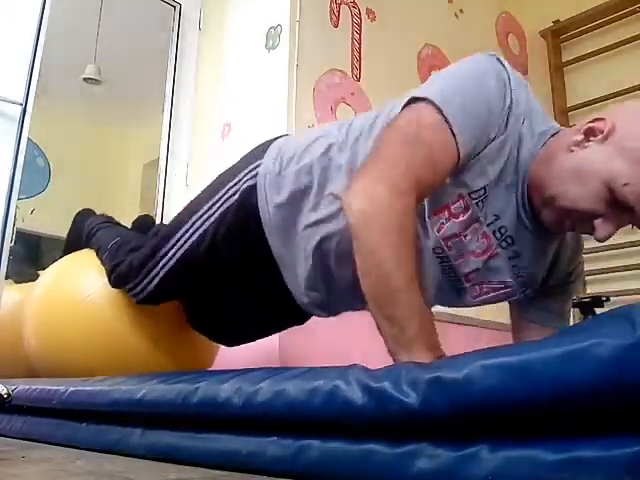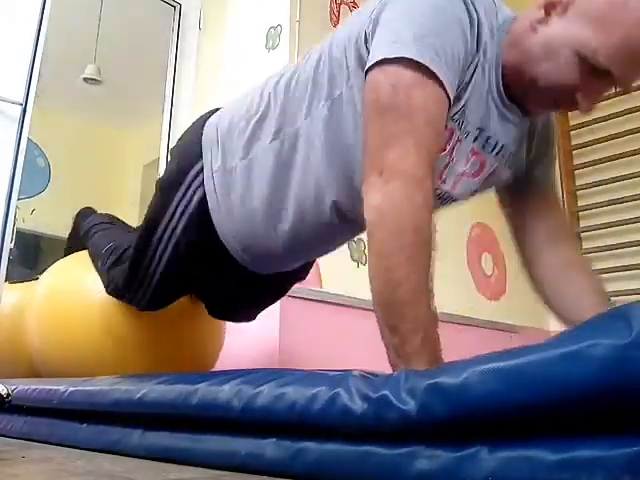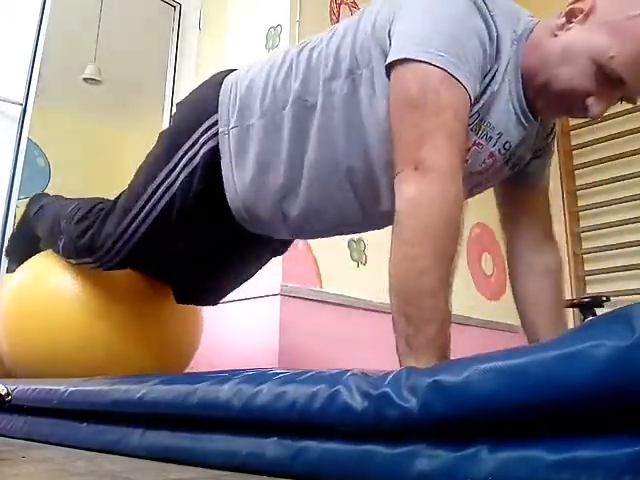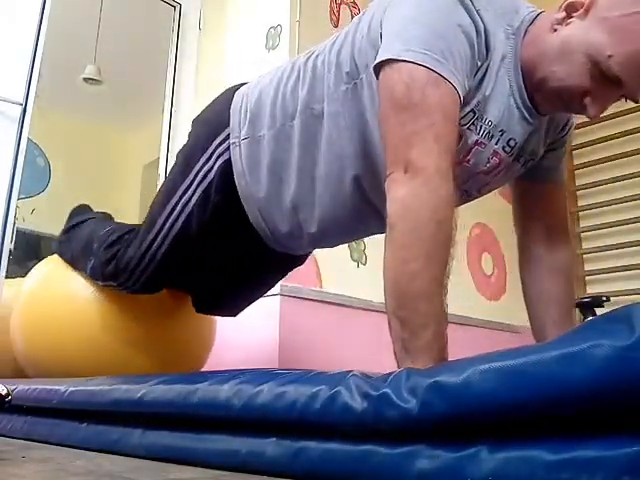
dt=0.5s
person 1, frame 1
left shoulder: (556, 263)
right shoulder: (495, 92)
right elbow: (374, 197)
right wrist: (424, 371)
right hip: (274, 198)
left knee: (209, 322)
right knee: (142, 280)
left ankle: (152, 234)
right ankle: (94, 230)
person 1, frame 2
left shoulder: (530, 127)
left elbow: (550, 242)
right elbow: (393, 189)
right hip: (223, 172)
left knee: (226, 307)
right knee: (139, 288)
right ankle: (93, 232)
person 1, frame 3
left shoulder: (536, 123)
left elbow: (534, 248)
right elbow: (426, 183)
right wrist: (423, 378)
right hip: (231, 137)
left knee: (184, 288)
right knee: (109, 245)
person 1, frame 4
left shoulder: (552, 120)
left elbow: (548, 244)
right elbow: (418, 181)
right wrist: (424, 379)
right hip: (246, 152)
left knee: (207, 298)
right knee: (137, 270)
right ankle: (84, 235)
